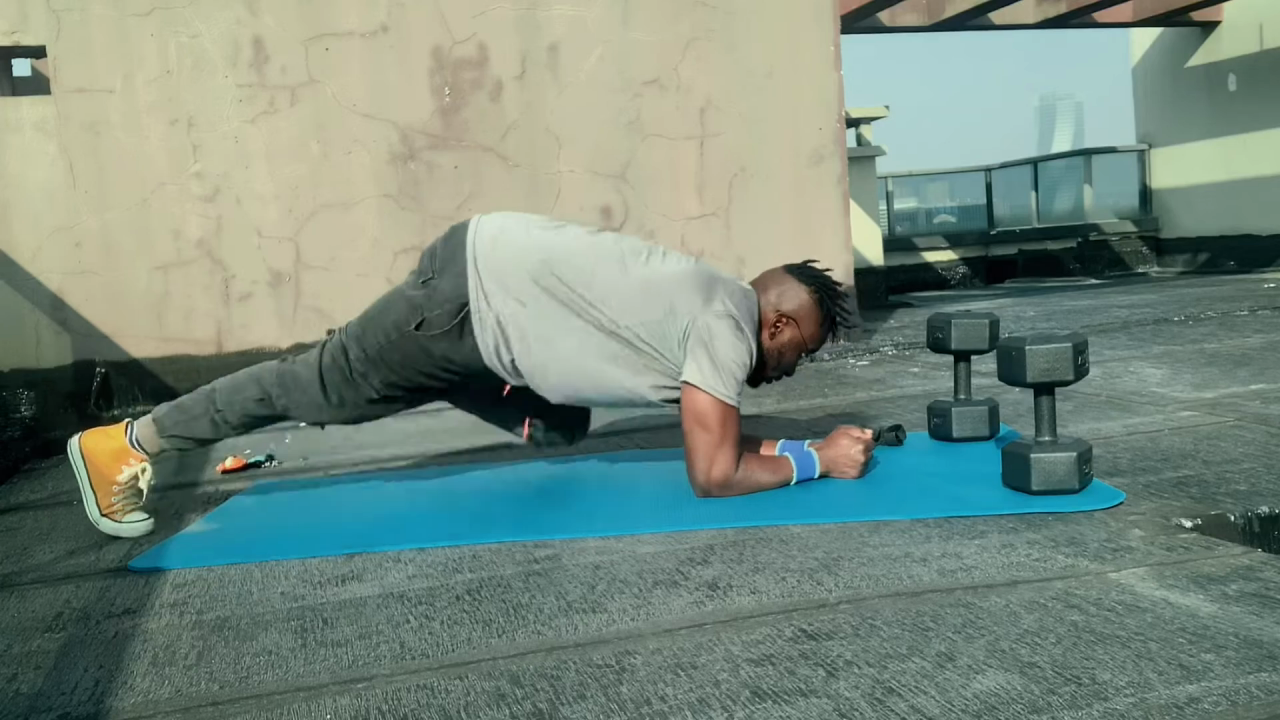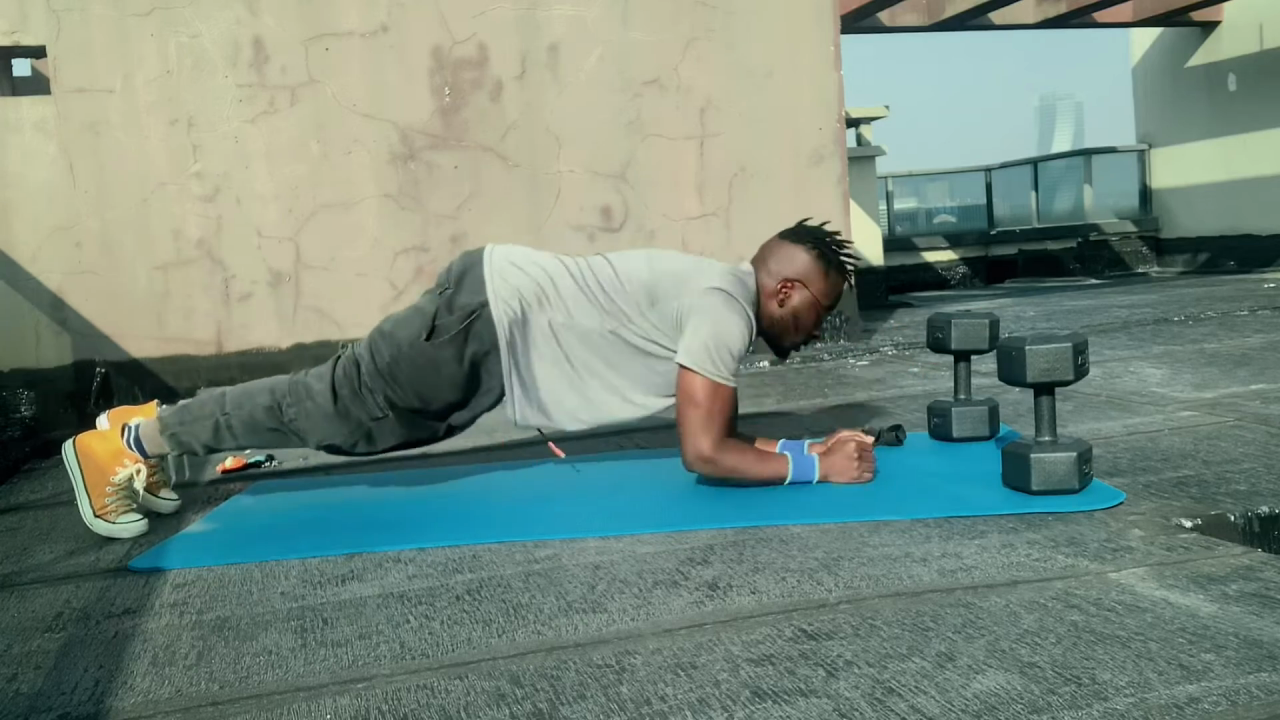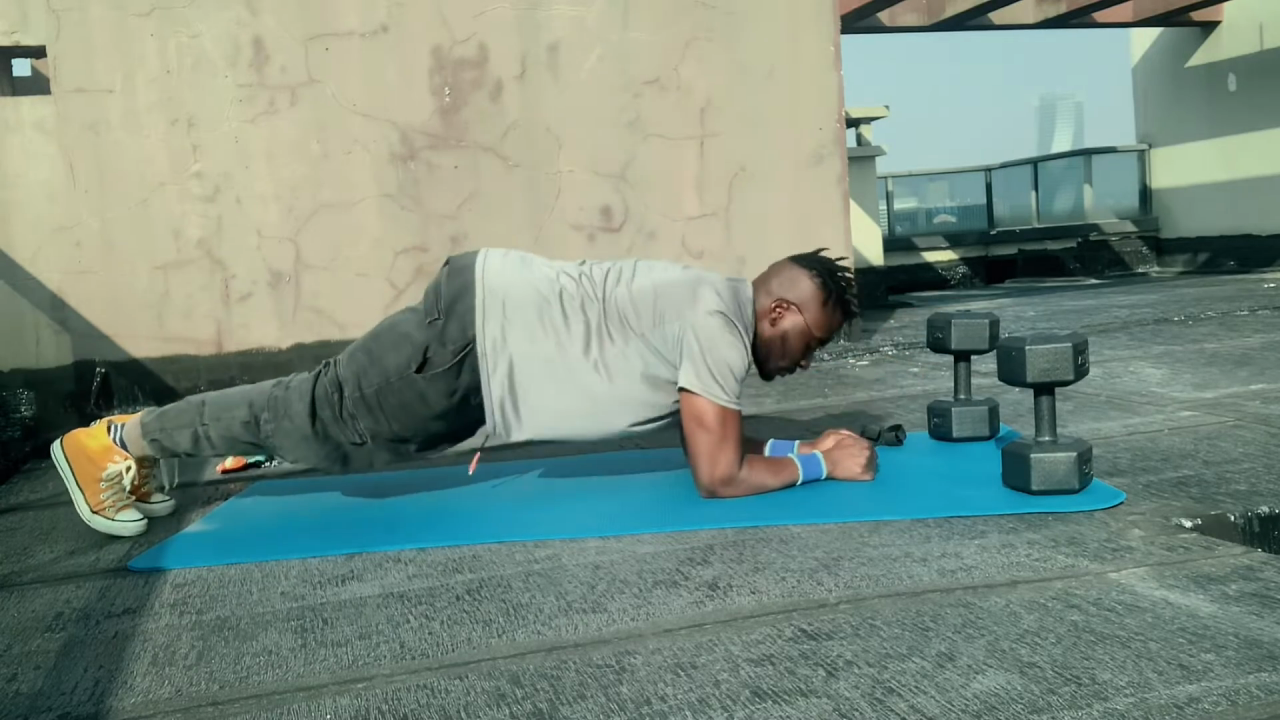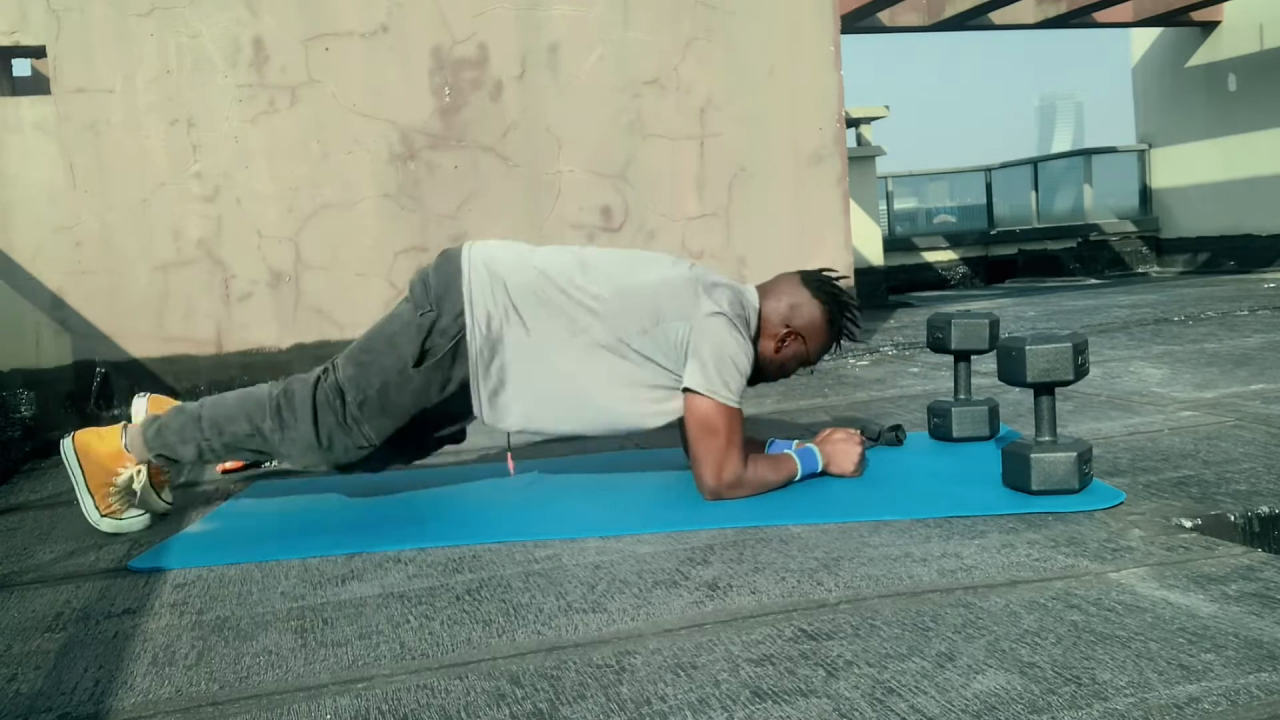
dt=1s
person 1, frame 1
left shoulder: (717, 306)
right shoulder: (727, 325)
left elbow: (712, 433)
right elbow: (713, 475)
left wrist: (798, 446)
right wrist: (815, 462)
left hip: (498, 265)
right hip: (473, 290)
left knee: (560, 426)
right knee: (329, 386)
right ankle: (126, 443)
person 1, frame 2
left shoulder: (714, 311)
right shoulder: (721, 303)
left elbow: (709, 444)
right elbow: (705, 454)
left wrist: (799, 454)
right wrist: (813, 461)
left hip: (499, 327)
right hip: (487, 318)
left knee: (345, 416)
right knee: (332, 409)
left ankle: (156, 426)
right ankle: (131, 439)
person 1, frame 3
left shoulder: (714, 303)
right shoulder: (722, 324)
left elbow: (707, 433)
right elbow: (717, 474)
left wrist: (798, 445)
right wrist: (817, 465)
left hip: (491, 304)
right hip: (475, 329)
left knee: (336, 409)
right knee: (323, 418)
left ankle: (150, 439)
right ankle: (114, 440)
person 1, frame 4
left shoulder: (715, 303)
right shoulder: (725, 329)
left elbow: (713, 441)
right elbow: (720, 478)
left wrist: (782, 445)
right wrist: (812, 458)
left hip: (485, 294)
right hip: (470, 314)
left knee: (369, 437)
right knee: (322, 425)
left ankle: (169, 421)
right ankle: (121, 444)
